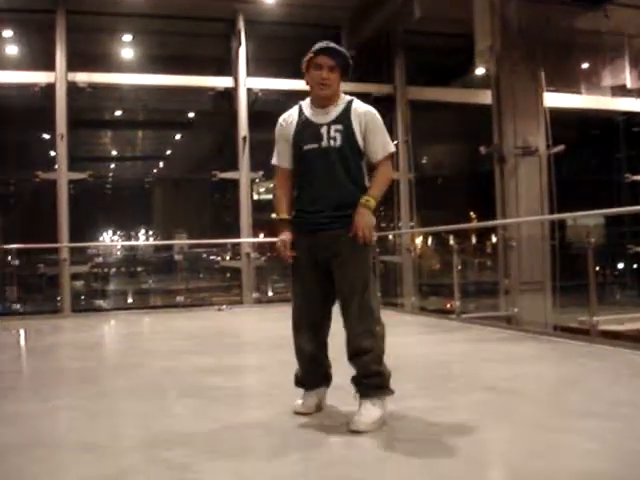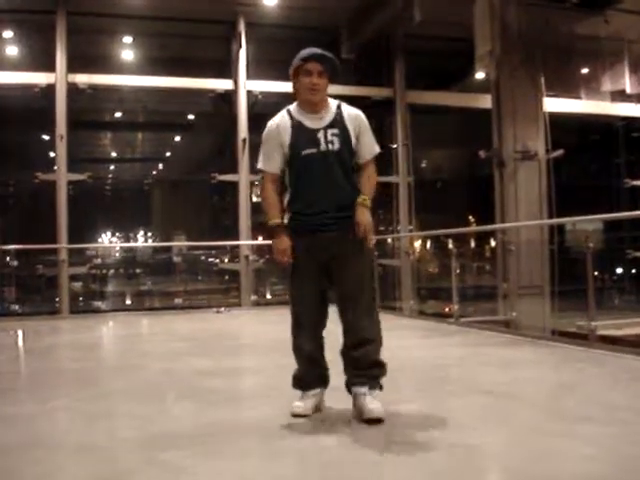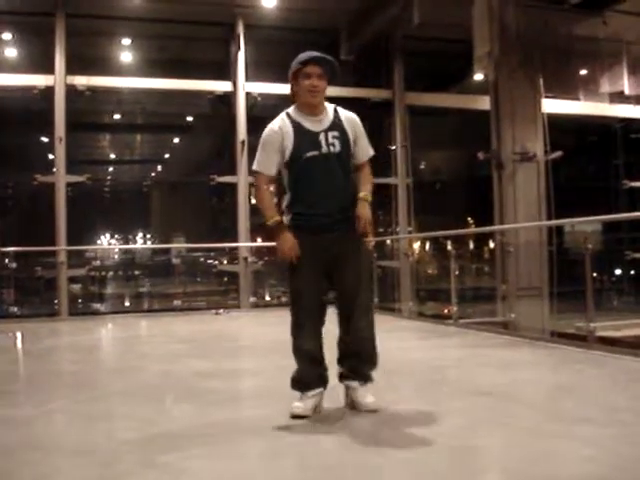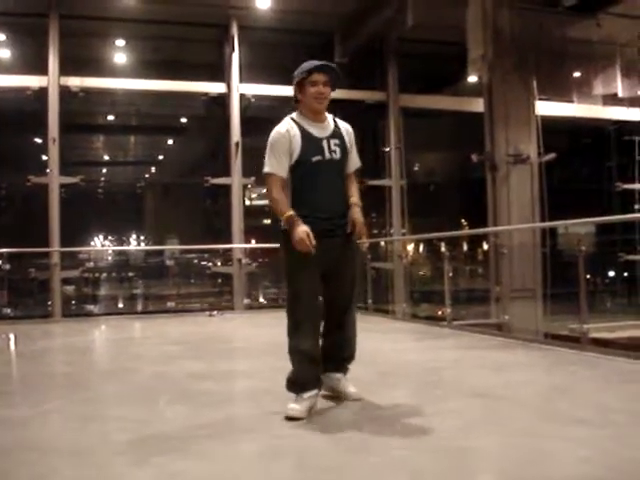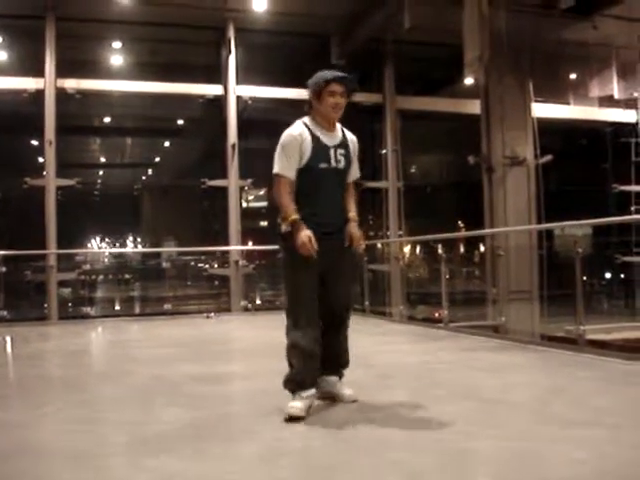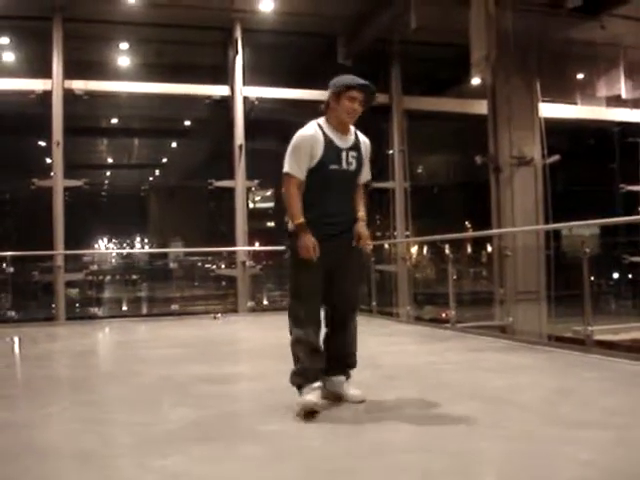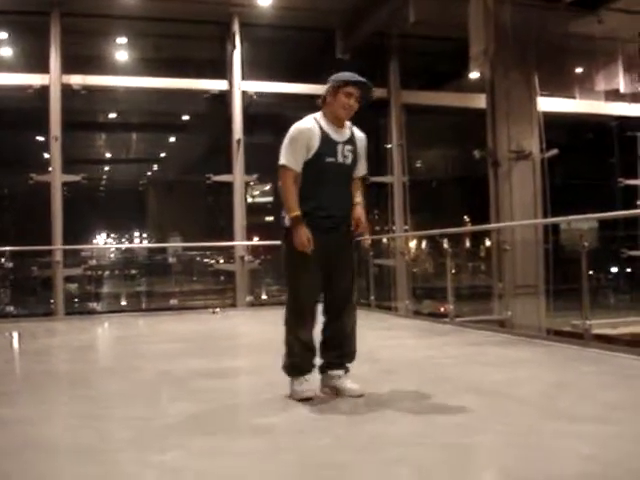
dt=0.2s
person 1, frame 1
left shoulder: (363, 114)
right shoulder: (289, 121)
left elbow: (384, 166)
right elbow: (283, 177)
left wrist: (366, 207)
right wrist: (283, 224)
left hip: (350, 230)
right hip: (306, 233)
left knee: (361, 314)
right knee: (307, 316)
left ankle: (372, 394)
right ankle: (314, 386)
person 1, frame 2
left shoulder: (352, 117)
right shoulder: (279, 127)
left elbow: (367, 166)
right elbow: (268, 182)
left wrist: (364, 203)
right wrist: (278, 229)
left hip: (348, 230)
right hip: (303, 234)
left knee: (360, 309)
right knee: (306, 315)
left ankle: (365, 386)
right ankle: (312, 386)
person 1, frame 3
left shoulder: (348, 120)
right shoulder: (279, 129)
left elbow: (362, 167)
right elbow: (262, 183)
left wrist: (363, 200)
right wrist: (279, 228)
left hip: (347, 231)
right hip: (303, 234)
left knee: (357, 307)
right knee: (306, 313)
left ankle: (357, 381)
right ankle: (310, 387)
person 1, frame 4
left shoulder: (344, 130)
right shoulder: (285, 133)
right elbow: (274, 185)
left wrist: (355, 207)
right wrist: (293, 222)
left hip: (342, 235)
right hip: (304, 235)
left knee: (342, 308)
right knee: (303, 315)
left ankle: (333, 373)
right ankle: (304, 389)
person 1, frame 5
left shoulder: (349, 140)
right shoulder: (296, 136)
right elbow: (282, 187)
left wrist: (352, 221)
right wrist: (298, 226)
left hip: (339, 240)
right hip: (303, 238)
left knee: (338, 310)
right knee: (302, 314)
left ankle: (329, 377)
right ankle: (302, 389)
person 1, frame 6
left shoulder: (362, 143)
right shoulder: (308, 136)
right elbow: (291, 186)
left wrist: (361, 219)
right wrist: (301, 230)
left hip: (345, 240)
right hip: (311, 238)
left knee: (344, 311)
right knee: (305, 311)
left ankle: (336, 377)
right ankle: (308, 383)
person 1, frame 7
left shoulder: (358, 139)
right shoulder: (304, 130)
right elbow: (287, 179)
left wrist: (358, 205)
right wrist: (297, 222)
left hip: (342, 233)
right hip: (306, 231)
left knee: (342, 302)
right knee: (302, 304)
left ankle: (335, 370)
right ankle: (300, 374)
